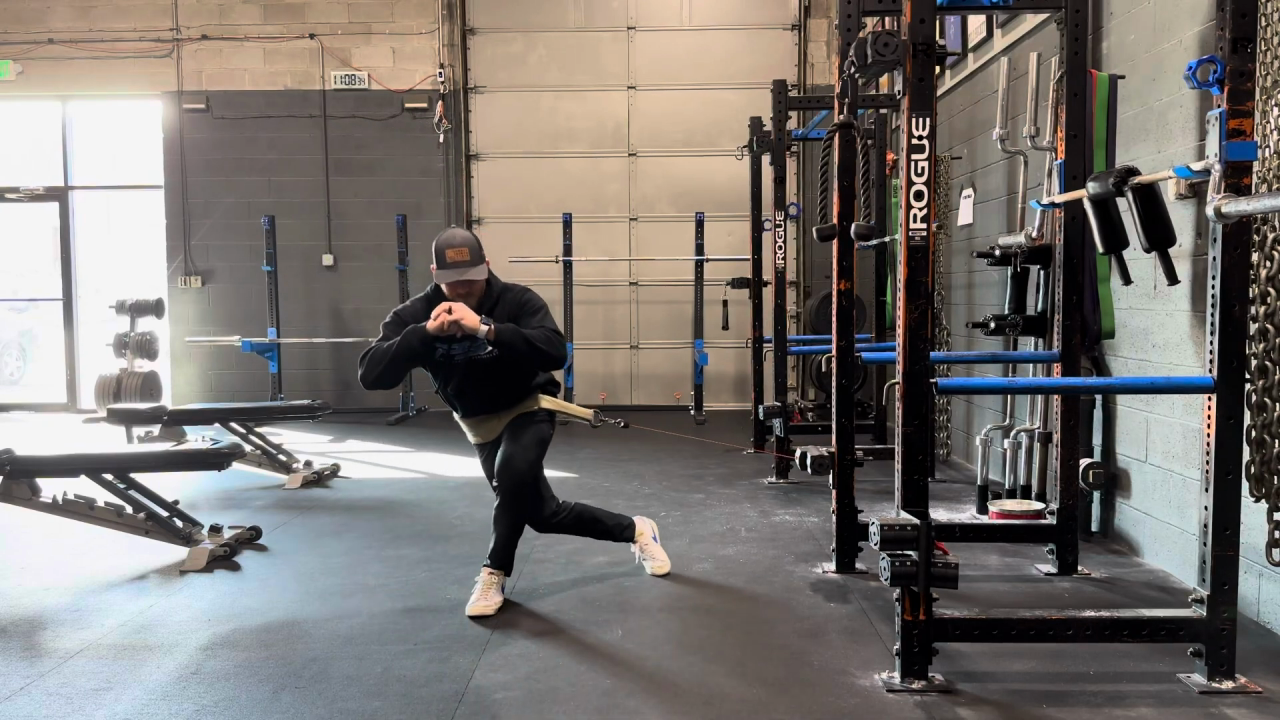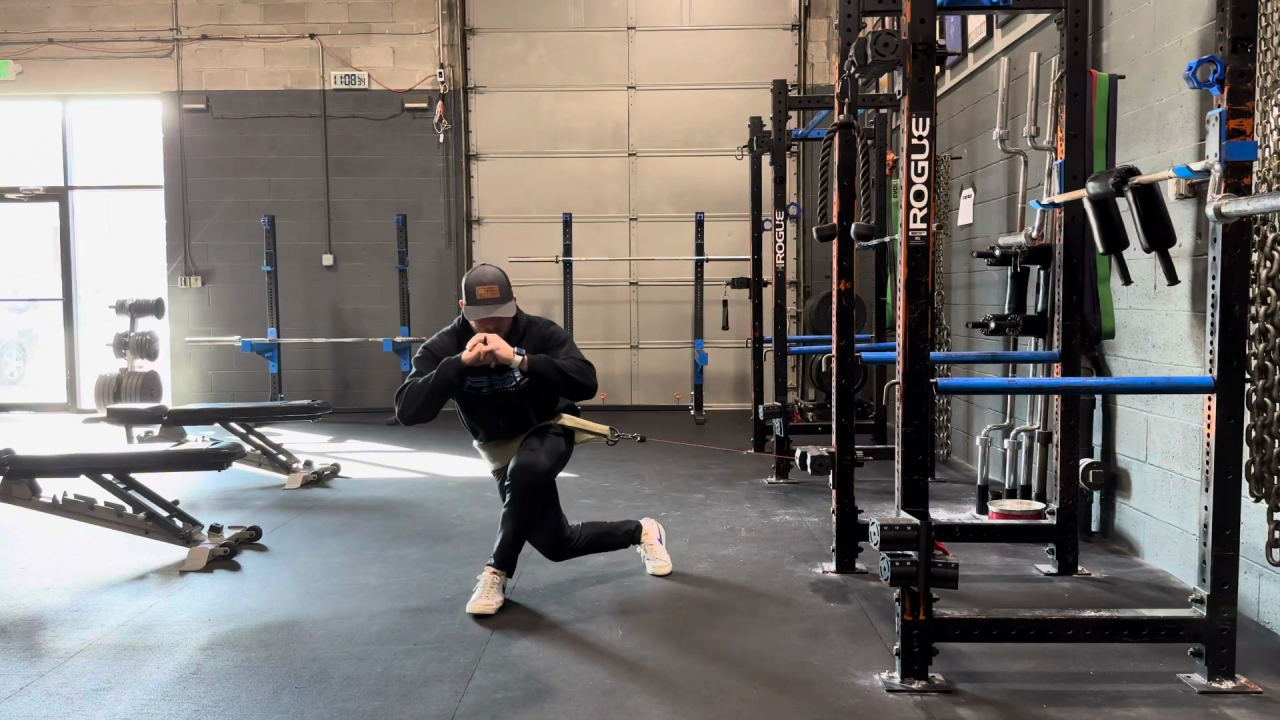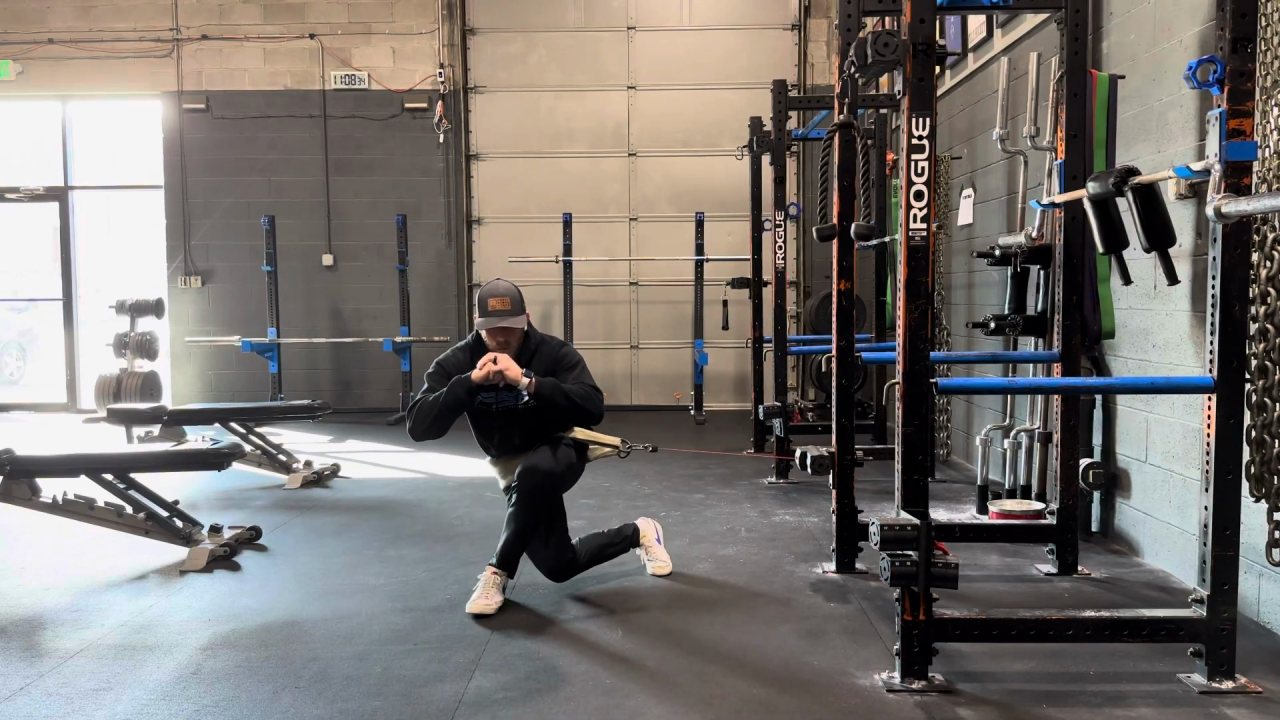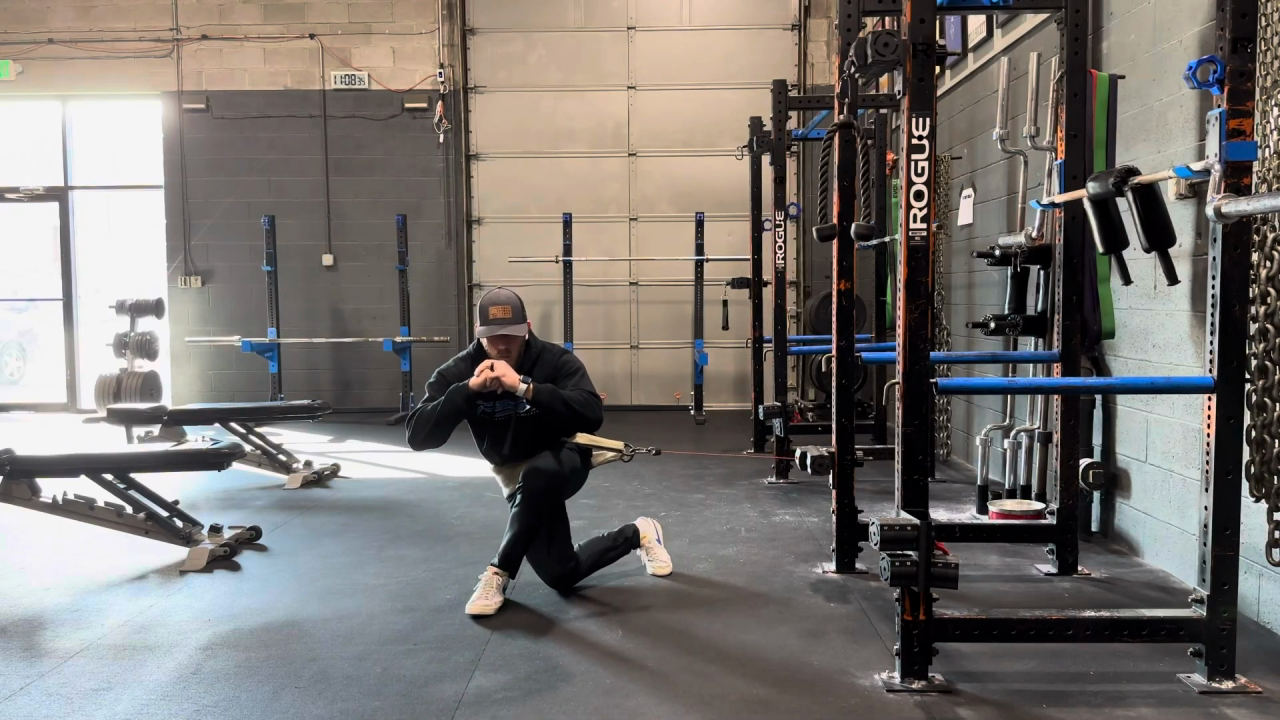
dt=0.3s
person 1, frame 1
left shoulder: (517, 300)
right shoulder: (414, 316)
left elbow: (555, 353)
right elbow: (371, 376)
left wrist: (485, 328)
right wrist: (423, 332)
left hip: (527, 407)
right hip: (480, 424)
left knee: (514, 472)
right knee: (542, 513)
left ankle: (494, 575)
right ankle: (634, 530)
person 1, frame 2
left shoulder: (542, 333)
right shoulder: (443, 347)
left elbow: (586, 383)
right elbow: (407, 411)
left wrist: (518, 359)
right wrist: (460, 363)
left hip: (547, 431)
right hip: (500, 450)
left knee: (526, 472)
right knee: (556, 544)
left ankle: (496, 573)
right ankle: (641, 531)
person 1, frame 3
left shoulder: (554, 352)
right shoulder: (456, 363)
left elbow: (593, 409)
right elbow: (418, 427)
left wrist: (526, 380)
right wrist: (470, 381)
left hip: (559, 449)
right hip: (511, 466)
left knee: (533, 476)
right knee: (559, 566)
left ankle: (498, 573)
right ankle: (638, 534)
person 1, frame 4
left shoulder: (556, 360)
right shoulder: (457, 373)
left elbow: (591, 416)
right elbow: (418, 437)
left wrist: (523, 387)
right wrist: (468, 390)
left hip: (564, 457)
right hip: (516, 476)
left knee: (538, 478)
right knee: (562, 575)
left ankle: (498, 573)
right ankle: (637, 533)
